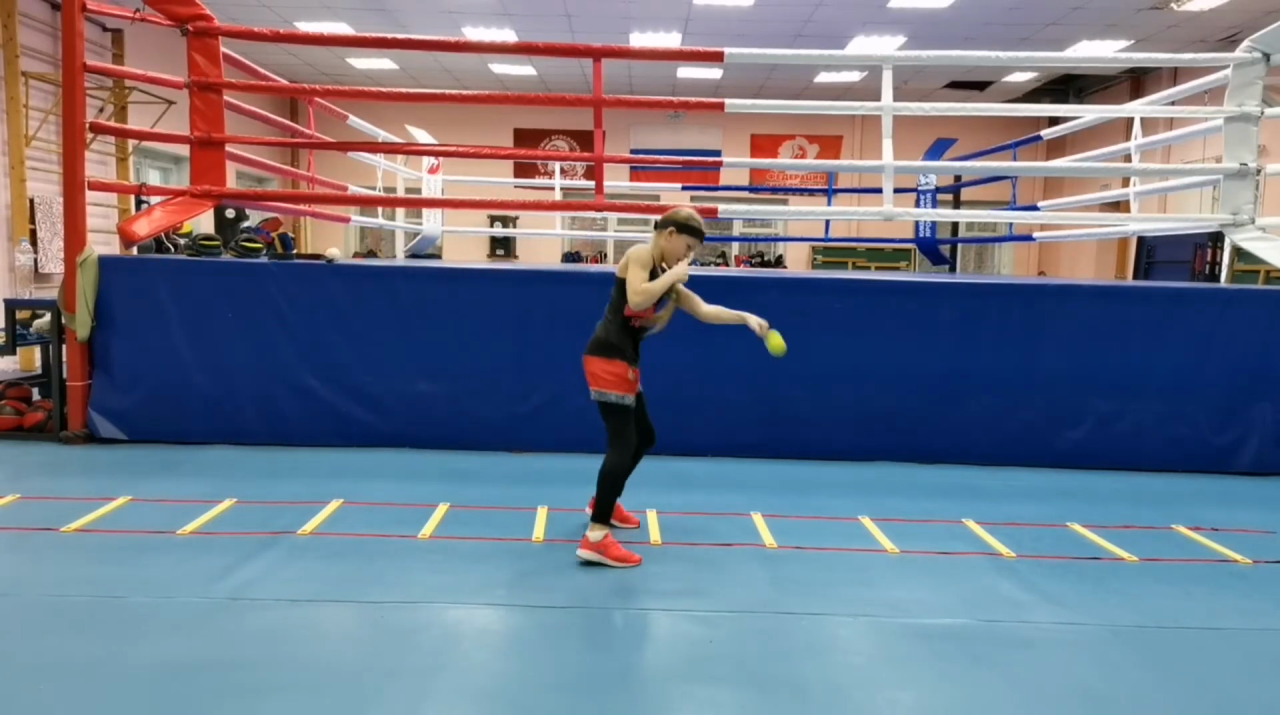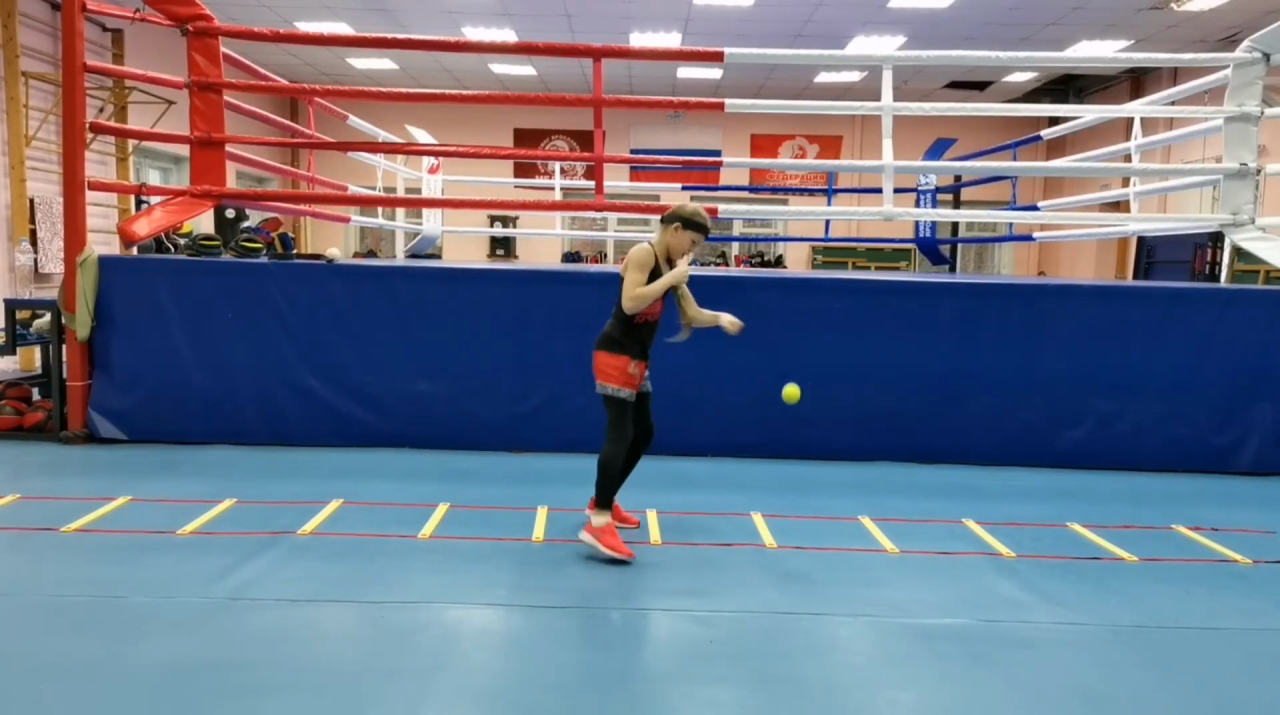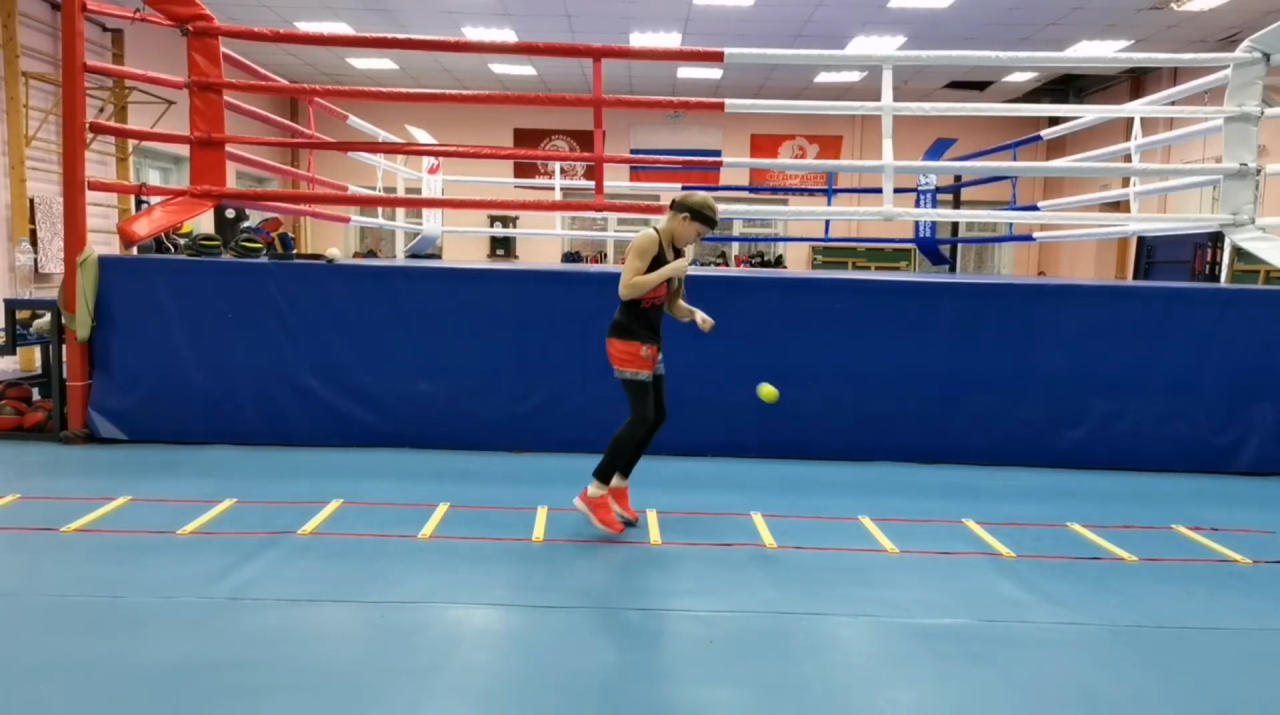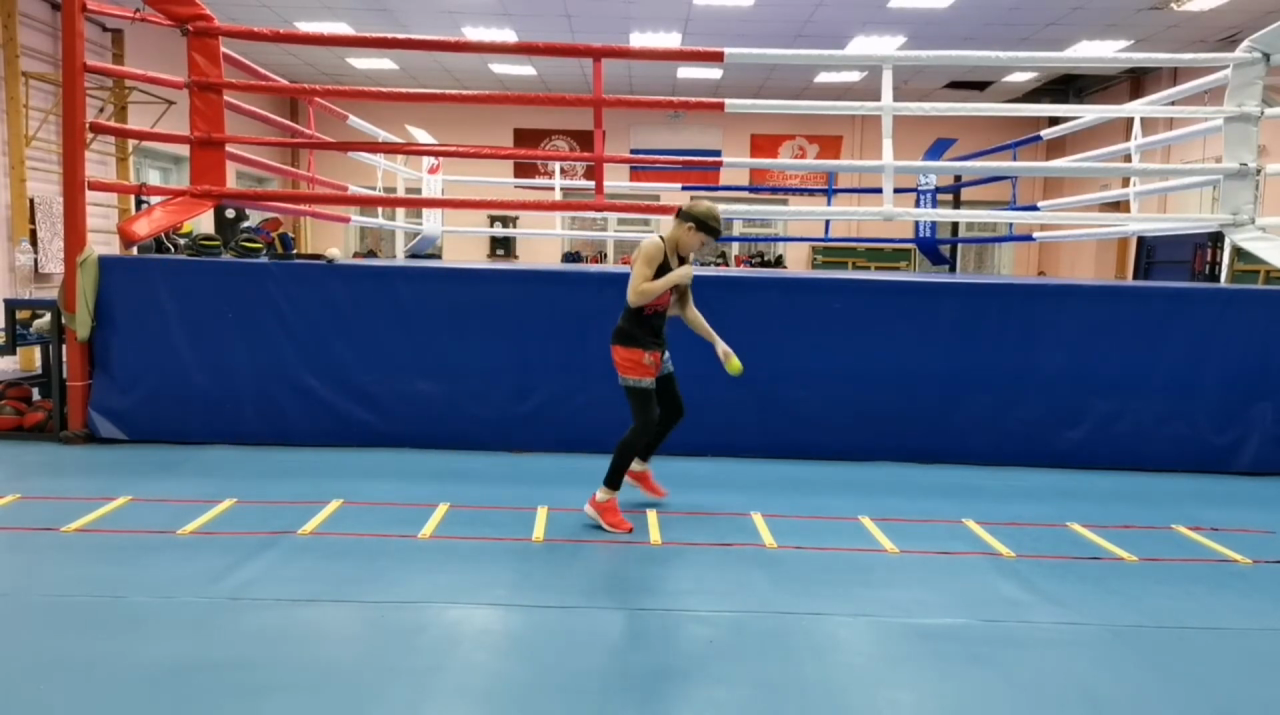
dt=0.1s
person 1, frame 1
left shoulder: (669, 278)
right shoulder: (640, 254)
left elbow: (703, 311)
right elbow: (636, 299)
left wrist: (745, 317)
right wrist: (673, 275)
left hip: (622, 361)
right hip: (607, 359)
left knee: (644, 438)
right knee: (622, 445)
left ankle: (603, 504)
right ankle: (595, 537)
person 1, frame 2
left shoulder: (677, 267)
right shoulder: (643, 253)
left elbow: (692, 315)
right elbow: (630, 303)
left wrist: (721, 318)
right wrist: (672, 279)
left hip: (637, 357)
right hip: (615, 352)
left knee: (642, 435)
right knee: (620, 435)
left ankle: (603, 503)
right ankle: (600, 523)
person 1, frame 3
left shoulder: (678, 253)
right shoulder: (648, 239)
left elbow: (674, 307)
right elbow: (626, 289)
left wrist: (695, 313)
right wrist: (671, 271)
left hip: (650, 342)
right hip: (629, 340)
left knee: (656, 416)
right knee: (642, 416)
left ankle: (618, 486)
right ankle: (597, 491)
person 1, frame 4
left shoulder: (682, 259)
right shoulder: (653, 247)
left elbow: (686, 309)
right elbow: (634, 297)
left wrist: (717, 341)
right wrist: (674, 278)
left hip: (654, 345)
right hip: (631, 345)
left knee: (674, 410)
right knee: (646, 420)
left ankle: (639, 467)
right ankle: (603, 498)
